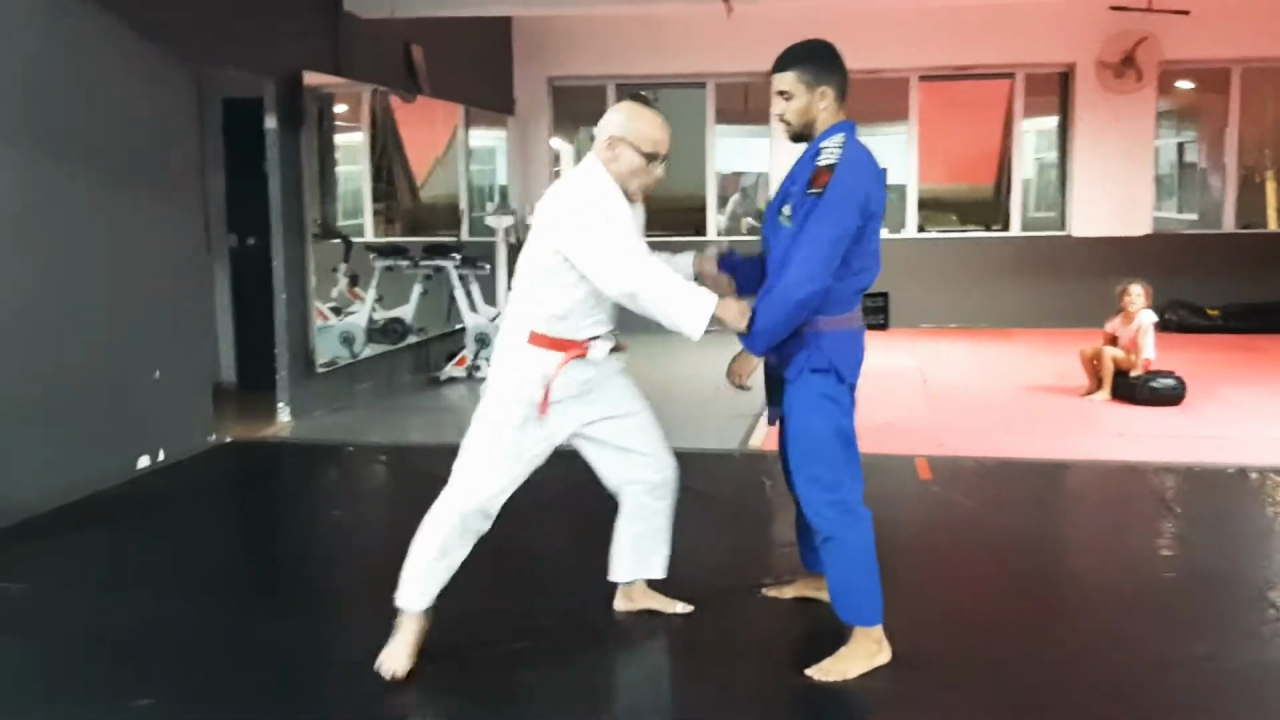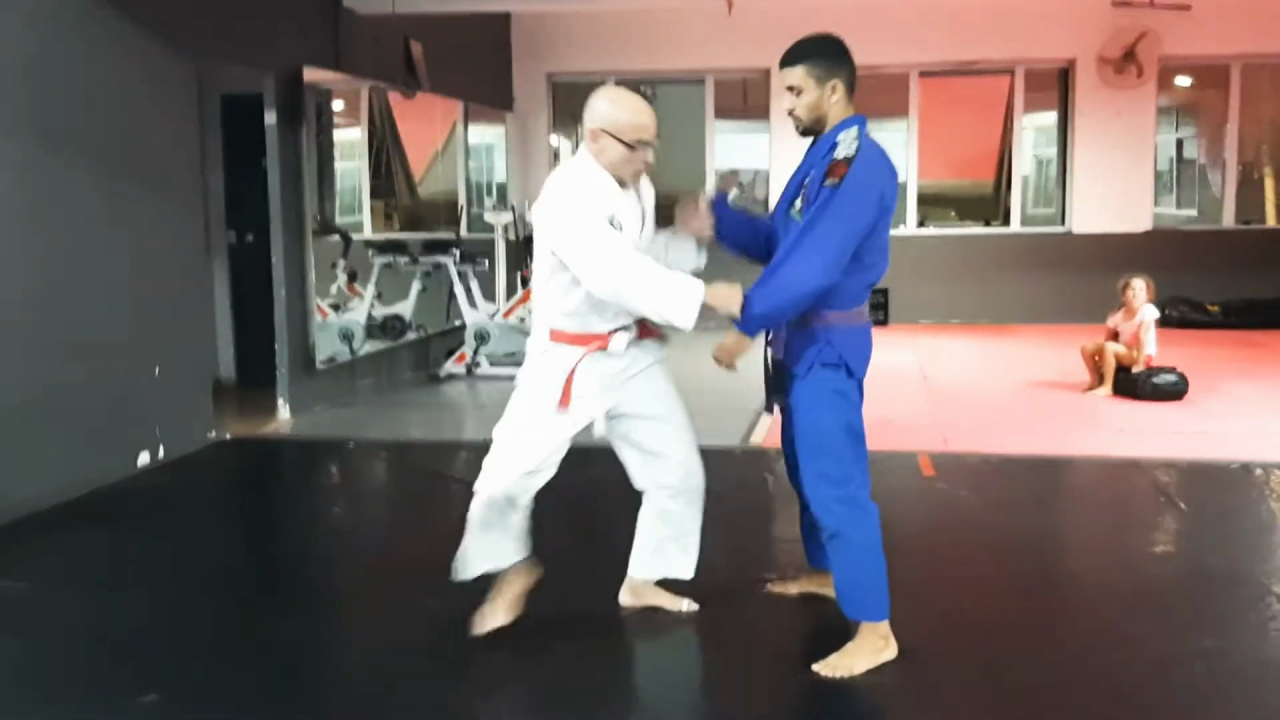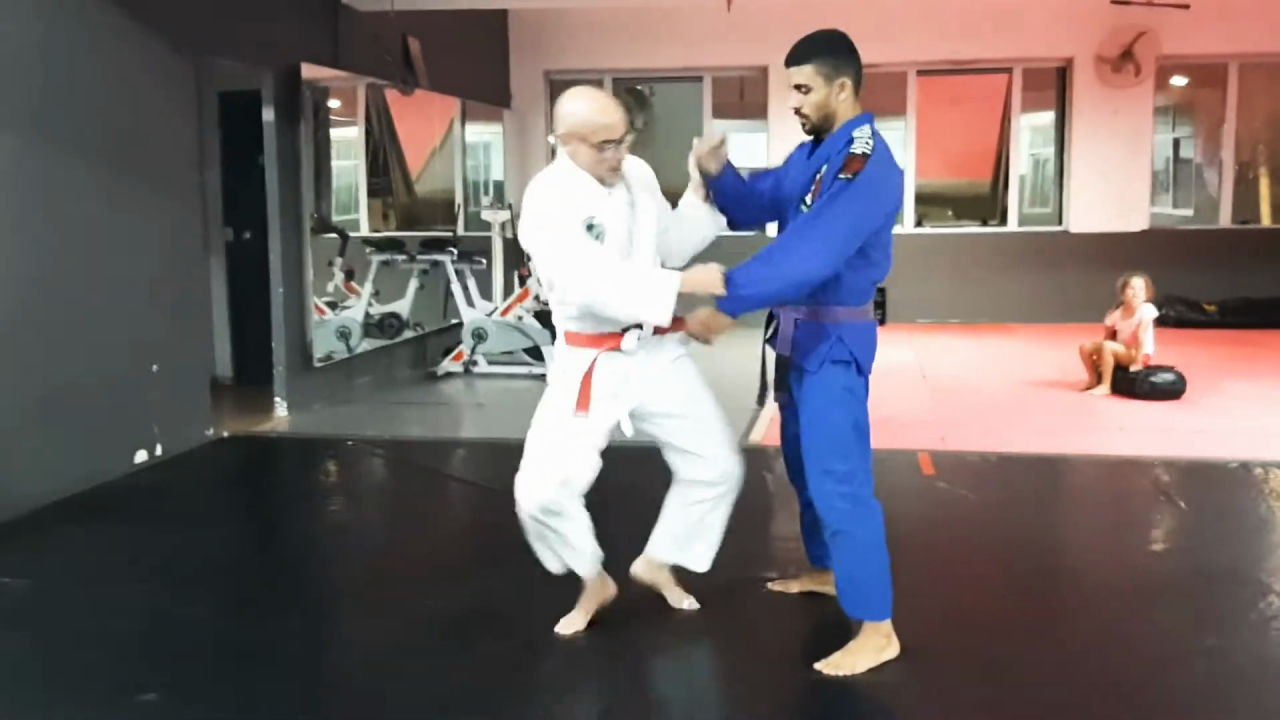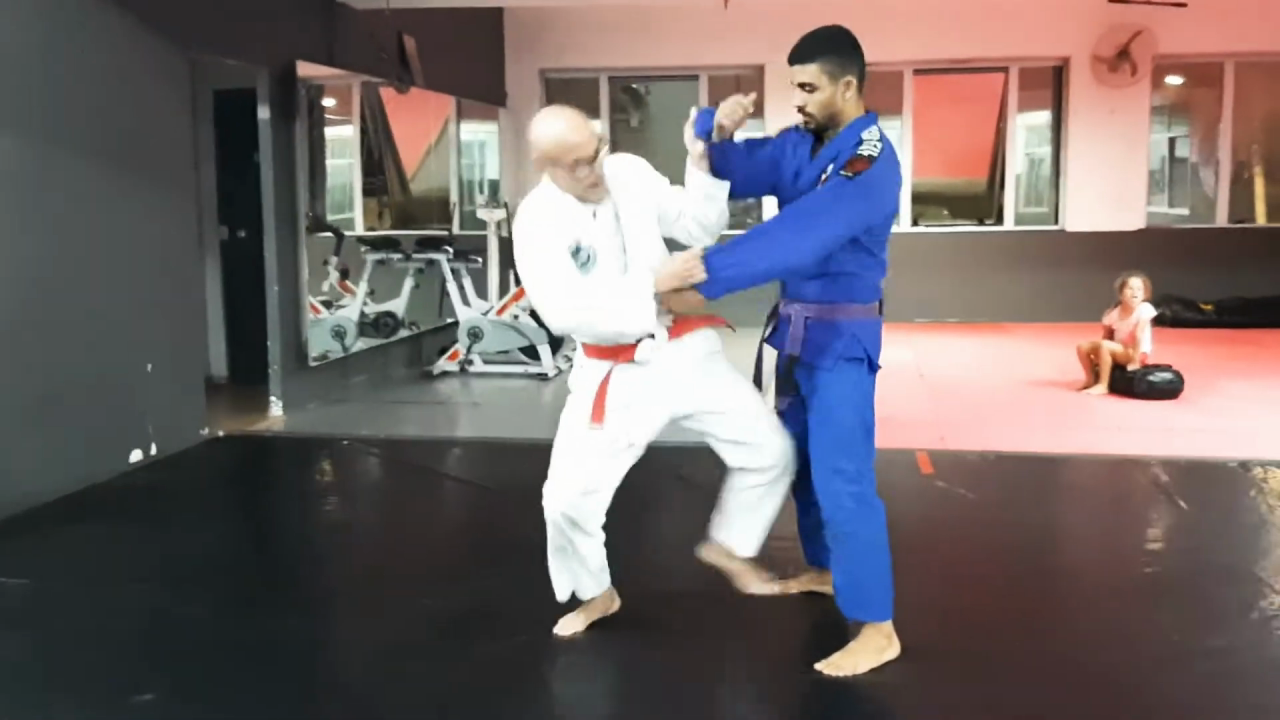
dt=0.1s
person 1, frame 1
left shoulder: (842, 167)
right shoulder: (827, 160)
left elbow: (809, 274)
left wrist: (754, 345)
right wrist: (730, 267)
left hip: (819, 346)
right hip: (803, 342)
left knee: (829, 483)
right knee: (805, 471)
left ankle: (868, 635)
right ankle: (821, 575)
person 1, frame 2
left shoulder: (858, 164)
right shoulder: (821, 158)
left elbow: (815, 266)
right elbow: (778, 244)
left wrist: (745, 324)
right wrist: (720, 218)
left hip: (829, 342)
right hip: (803, 339)
left knee: (836, 480)
right knee: (806, 466)
left ankle: (874, 632)
right ankle: (825, 571)
person 1, frame 3
left shoulder: (868, 162)
right shoulder: (815, 152)
left elbow: (813, 254)
right elbow: (754, 204)
left wrist: (727, 300)
right wrist: (716, 170)
left hip: (834, 338)
right hip: (803, 334)
left knee: (839, 478)
right knee: (806, 464)
left ankle: (877, 630)
right ankle: (827, 569)
person 1, frame 4
left shoulder: (871, 163)
right shoulder: (802, 142)
left elbow: (798, 240)
right elbow: (736, 172)
left wrist: (701, 272)
right wrist: (719, 127)
left hip: (841, 337)
right hip: (796, 330)
left knee: (842, 478)
right knee: (802, 462)
left ankle: (877, 630)
right ankle: (824, 567)
person 2, frame 1
left shoulder: (611, 202)
right shoulder: (577, 199)
left elbow: (639, 270)
right elbow: (627, 281)
left wrist: (695, 268)
right wrist: (714, 306)
left hip: (592, 367)
right hip: (533, 368)
left knee: (652, 471)
right knee: (476, 490)
left ankle: (632, 587)
right ankle: (412, 616)
person 2, frame 2
left shoulder: (637, 187)
right shoulder: (567, 193)
right elbow: (612, 276)
left wrist: (692, 235)
right wrist: (704, 294)
left hip: (632, 356)
right hip: (566, 361)
left knee: (679, 471)
right knee: (505, 478)
left ankle: (644, 583)
right ankle: (514, 571)
person 2, frame 3
left shoulder: (636, 174)
right shoulder: (548, 200)
left elbow: (672, 247)
right elbow: (583, 284)
left wrist: (700, 190)
right wrist: (683, 285)
left hip: (658, 350)
right hip: (589, 364)
left knee: (717, 465)
right knee: (543, 490)
left ankle: (657, 564)
right ankle: (593, 580)
person 2, frame 4
left shoulder: (630, 174)
right shoulder: (535, 222)
left elbow: (701, 229)
right elbow: (565, 308)
left wrist: (701, 162)
right wrist: (653, 284)
left hip: (684, 351)
right hip: (613, 373)
left knee: (769, 449)
right knee: (571, 499)
left ankle: (727, 547)
right ankle: (596, 594)
